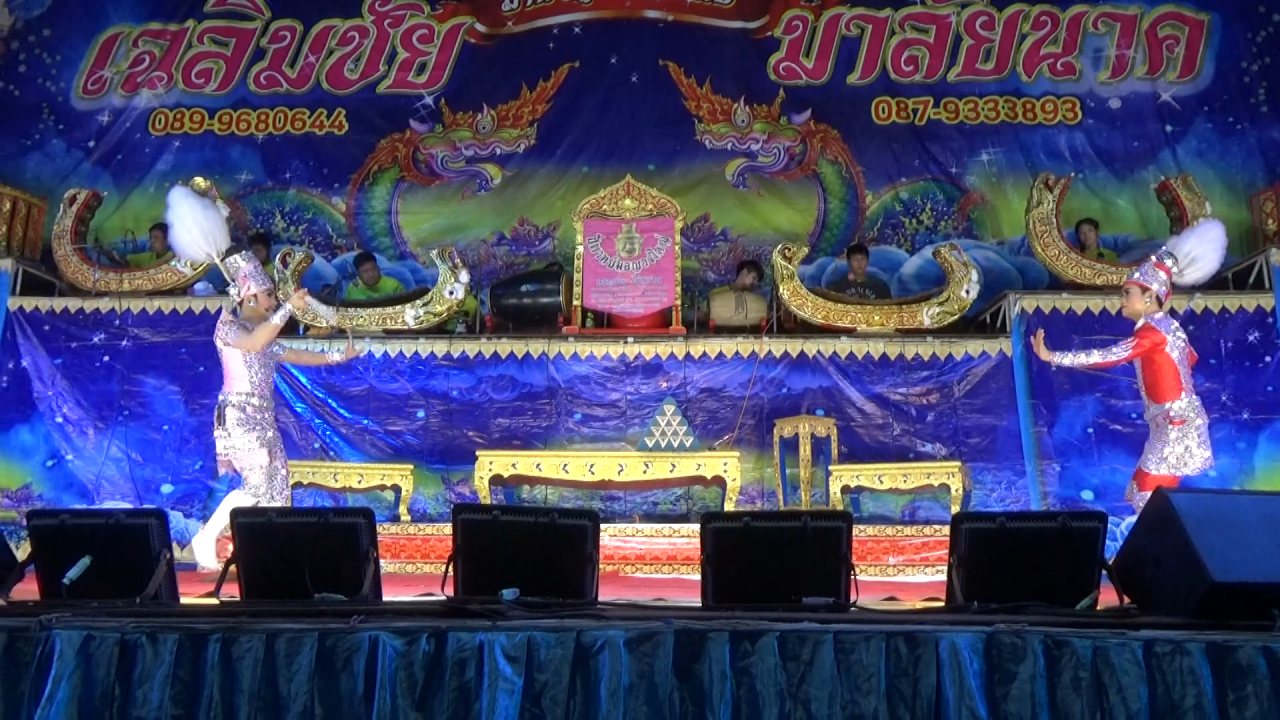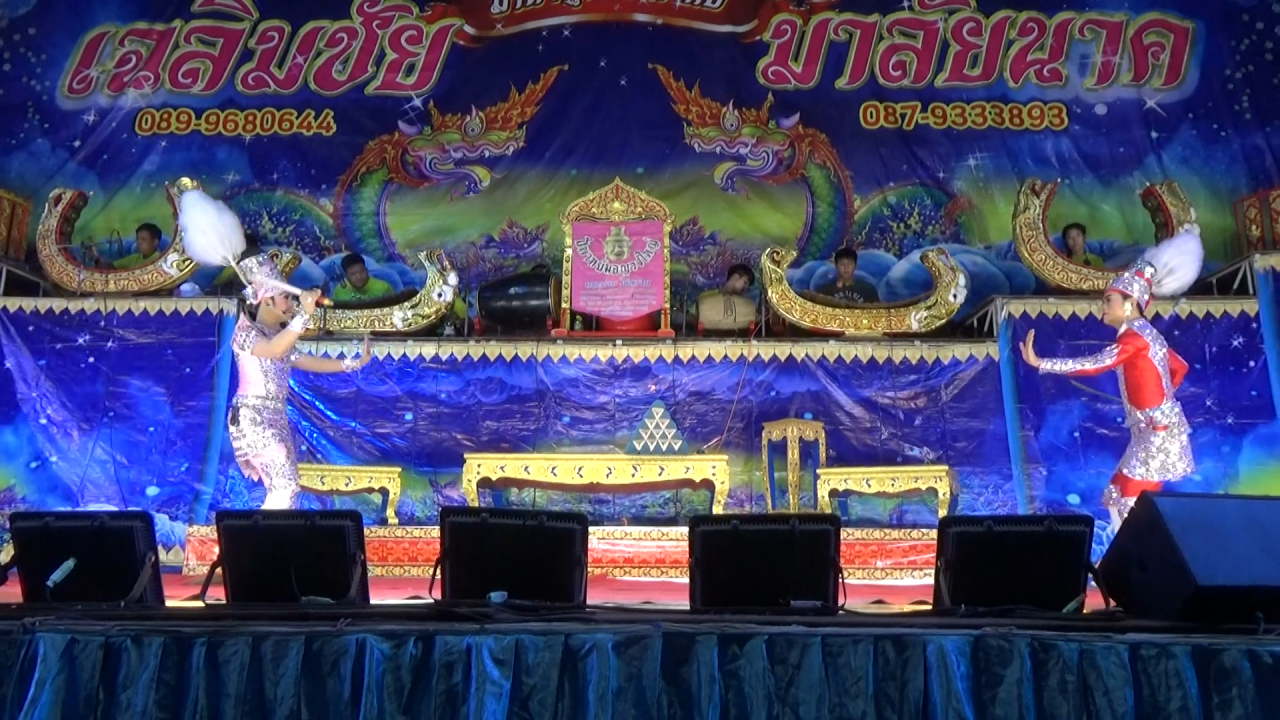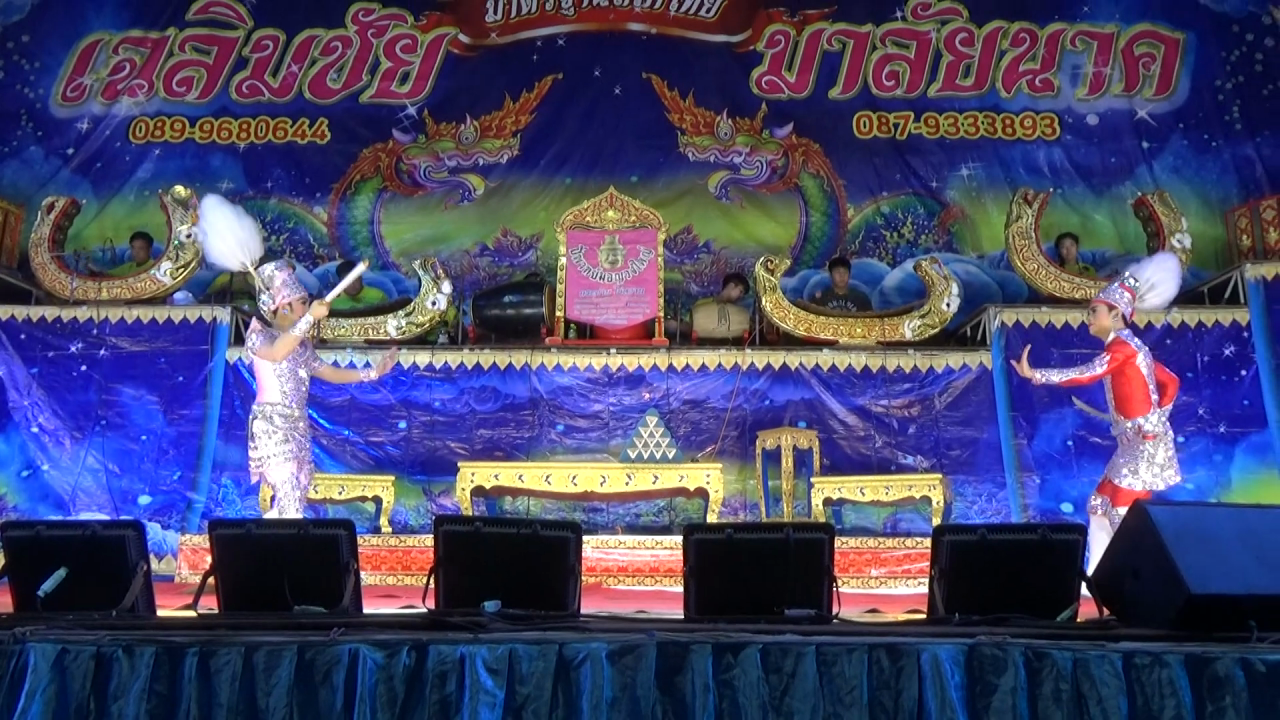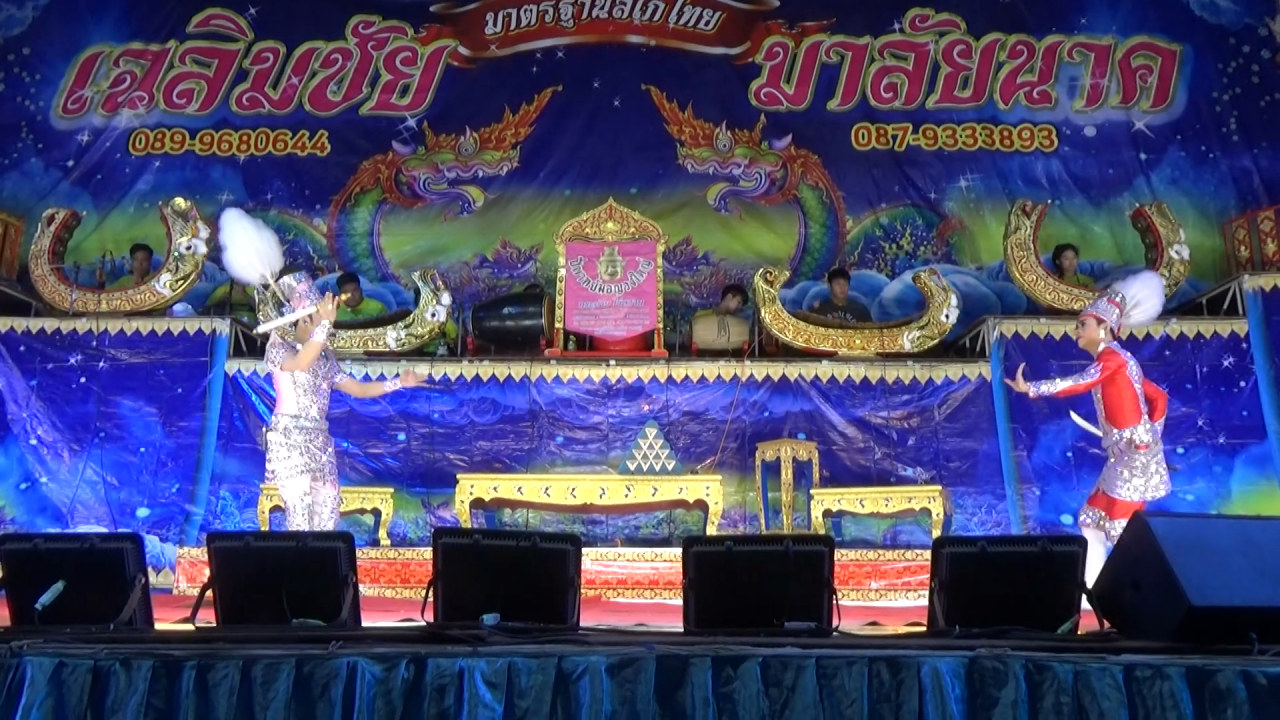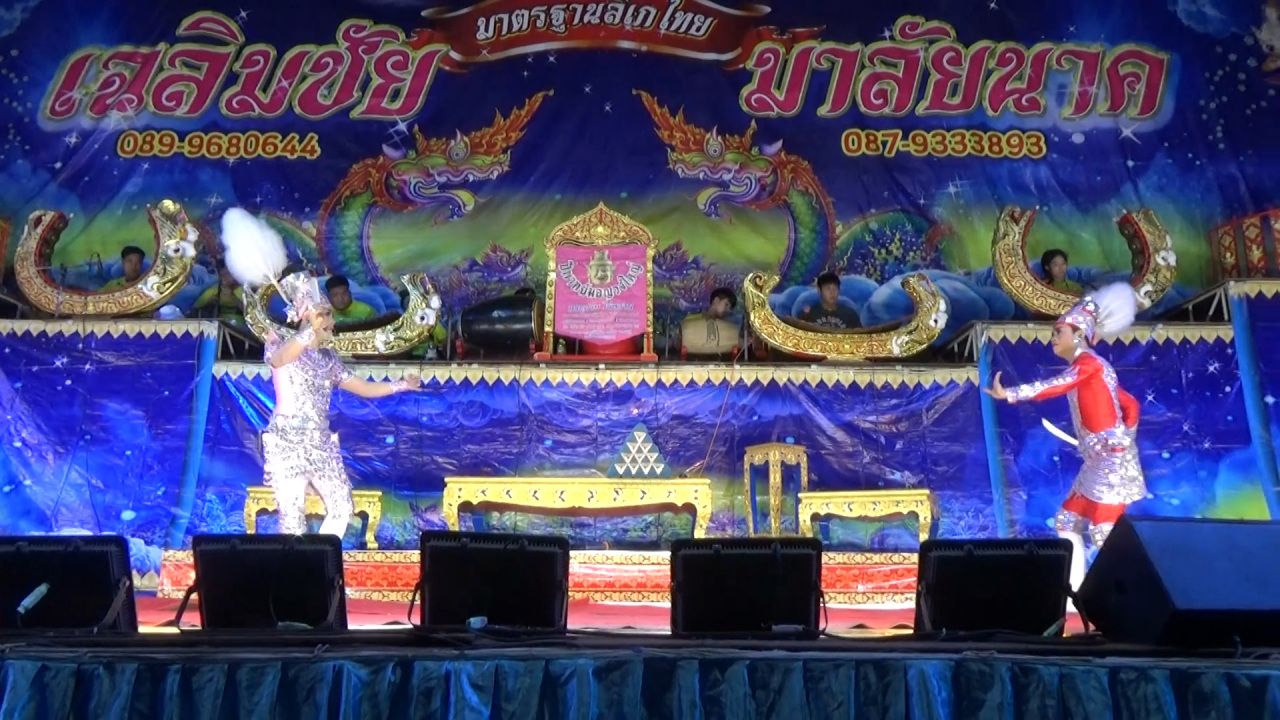
dt=0.2s
person 1, frame 1
left shoulder: (1153, 331)
right shoulder: (1165, 326)
left elbow: (1109, 357)
right elbow: (1189, 358)
left wrist: (1053, 357)
left hip: (1176, 430)
right hip: (1170, 428)
left knee: (1150, 501)
right knee: (1139, 493)
person 1, frame 2
left shoulder: (1136, 338)
right shoulder: (1145, 334)
left elbow: (1094, 365)
right elbow: (1181, 367)
left wrist: (1040, 363)
left hip: (1157, 434)
right hip: (1149, 433)
left knee: (1132, 508)
right knee: (1115, 497)
person 1, frame 3
left shoulder: (1122, 346)
right shoulder: (1128, 348)
left elbow: (1087, 373)
right elbow: (1170, 382)
left wrist: (1035, 375)
right wrist: (1157, 419)
left hip: (1145, 445)
right hip: (1133, 445)
left knee: (1122, 515)
right knee: (1099, 506)
right ankle: (1096, 576)
person 1, frame 4
left shoulder: (1113, 356)
right shoulder: (1114, 363)
left elbow: (1080, 383)
right elbow: (1159, 397)
left wrist: (1030, 388)
right wrist: (1152, 435)
left hip: (1135, 456)
right hip: (1122, 457)
left knee: (1120, 528)
right knee: (1090, 519)
right ankle: (1091, 588)
person 1, frame 5
left shoulder: (1089, 363)
right shoulder: (1088, 370)
left elbow: (1055, 386)
right elbow: (1131, 405)
left wrist: (1008, 394)
right wrist: (1126, 441)
left hip: (1111, 461)
right hip: (1097, 462)
left knee: (1104, 532)
right knee: (1066, 522)
right ankle: (1077, 590)
person 2, frame 1
left shoulder: (261, 337)
right shoulder: (227, 326)
left elbow: (294, 355)
right elbow: (255, 341)
left wrist: (338, 355)
right wrist: (287, 308)
left hip: (262, 418)
right hip: (239, 417)
left knee: (280, 487)
right knee: (258, 487)
right ankle: (206, 538)
person 2, frame 2
left shoulder: (281, 335)
right shoulder: (245, 330)
left elbow: (312, 363)
right elbow: (276, 350)
left wrist: (356, 362)
right wrist: (304, 312)
left hip: (277, 420)
right hip: (252, 419)
left knee: (283, 489)
right knee: (285, 483)
person 2, frame 3
left shoulder: (303, 347)
right shoulder: (259, 334)
left elbow: (333, 373)
right elbow: (277, 353)
left wrist: (375, 371)
right wrist: (310, 317)
left hip: (298, 427)
right hip: (272, 427)
left knee: (295, 501)
right knee: (291, 502)
person 2, frame 4
left shoulder: (326, 358)
right shoulder: (279, 346)
left elbow: (357, 388)
right elbow: (300, 364)
left wrist: (398, 382)
right wrist: (324, 324)
left hip: (319, 440)
right hip: (289, 440)
left knee: (328, 513)
right knee: (301, 515)
person 2, frame 5
left shoulder: (328, 359)
right shoulder: (279, 346)
left elbow: (362, 388)
right elbow: (282, 357)
left wrist: (400, 385)
right wrist: (311, 330)
left hip: (321, 443)
right hip: (287, 442)
left knee: (342, 509)
right knee: (293, 521)
